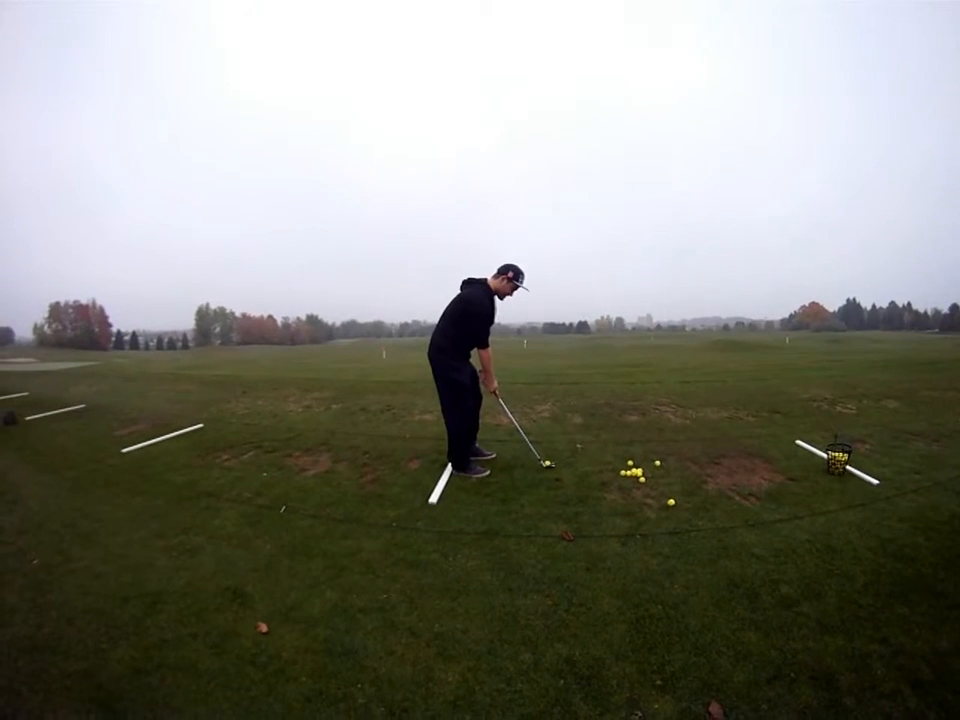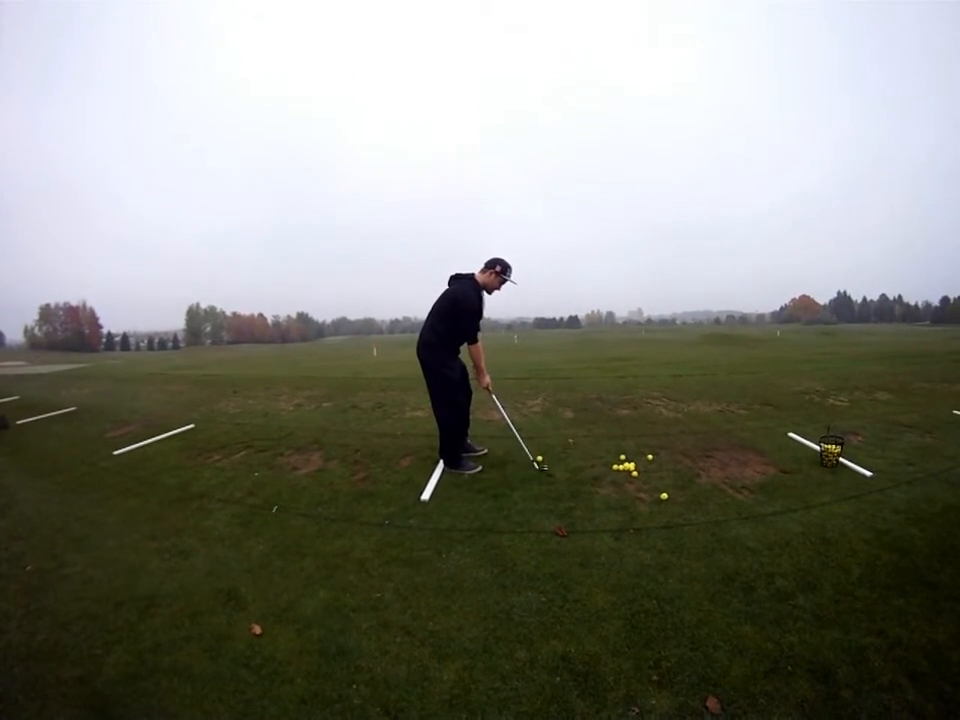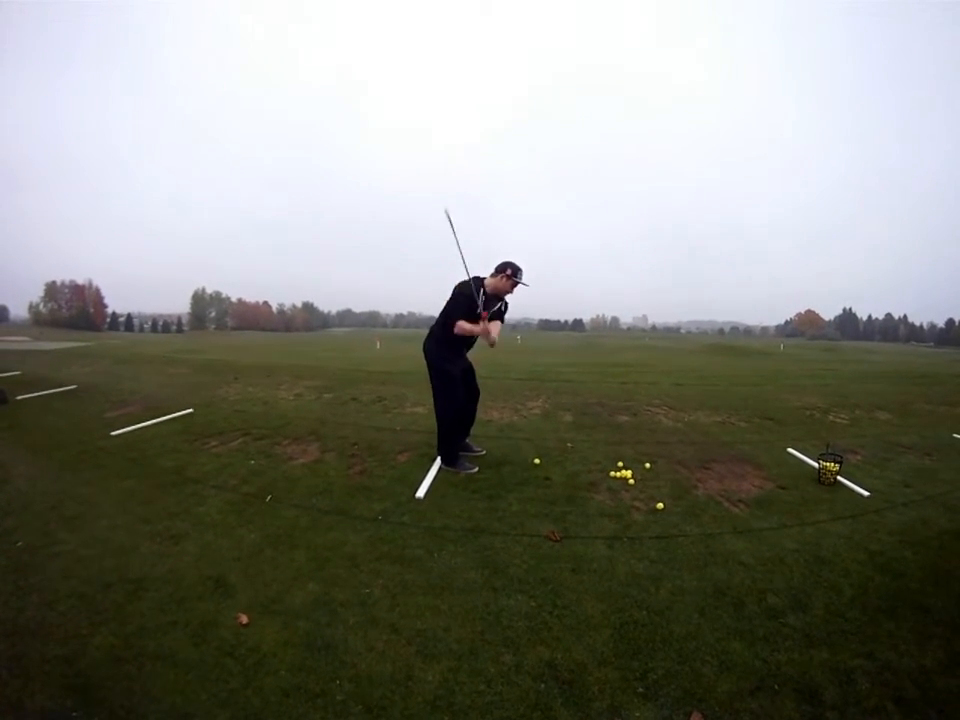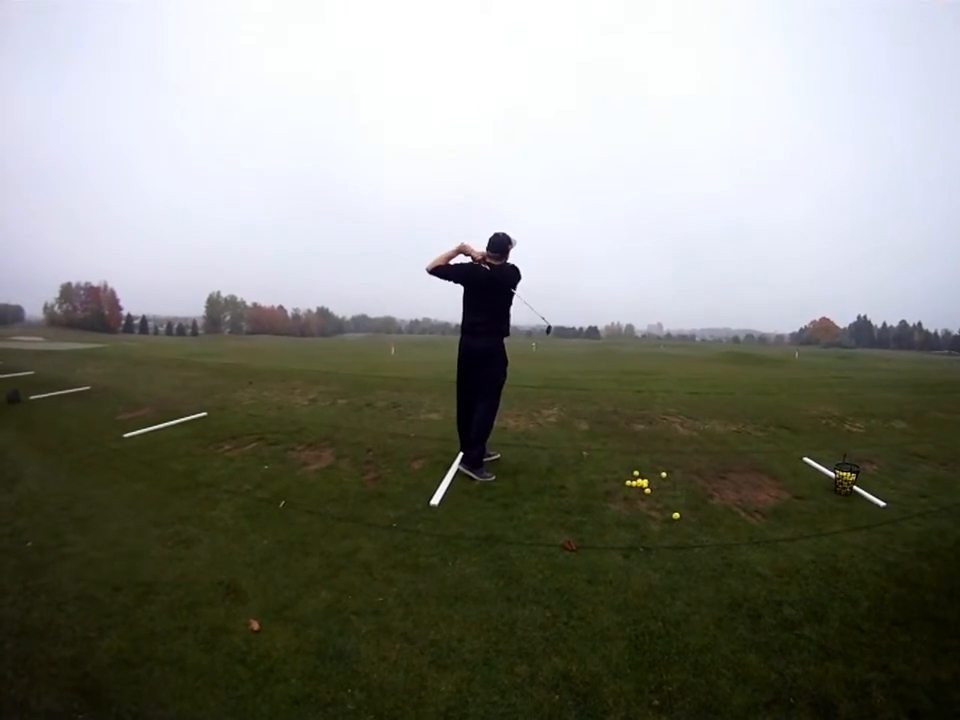
dt=1s
person 1, frame 1
left shoulder: (480, 294)
right shoulder: (479, 299)
left elbow: (479, 340)
right elbow: (482, 343)
left wrist: (485, 371)
right wrist: (491, 378)
left hip: (455, 354)
right hip: (446, 356)
left knee: (473, 399)
right knee: (460, 406)
left ankle: (469, 446)
right ankle: (460, 462)
person 1, frame 2
left shoulder: (471, 290)
right shoulder: (467, 295)
left elbow: (474, 333)
right elbow: (471, 338)
left wrist: (481, 367)
right wrist: (482, 373)
left hip: (445, 350)
right hip: (434, 351)
left knee: (463, 395)
right knee: (450, 403)
left ankle: (460, 442)
right ankle: (452, 458)
person 1, frame 3
left shoulder: (499, 303)
right shoulder: (467, 290)
left elbow: (495, 324)
right elbow: (457, 326)
left wrist: (490, 333)
right wrist: (479, 330)
left hip: (457, 352)
right hip: (439, 349)
left knee: (470, 395)
right knee: (451, 400)
left ankle: (459, 441)
right ankle: (449, 456)
person 1, frame 4
left shoulder: (471, 272)
right shoulder: (512, 274)
left elbow: (432, 268)
left wrist: (459, 250)
right wrist: (480, 256)
left hip: (467, 343)
right hip: (492, 346)
left knee: (467, 399)
right knee: (487, 402)
left ankle: (472, 450)
right ankle: (472, 460)
